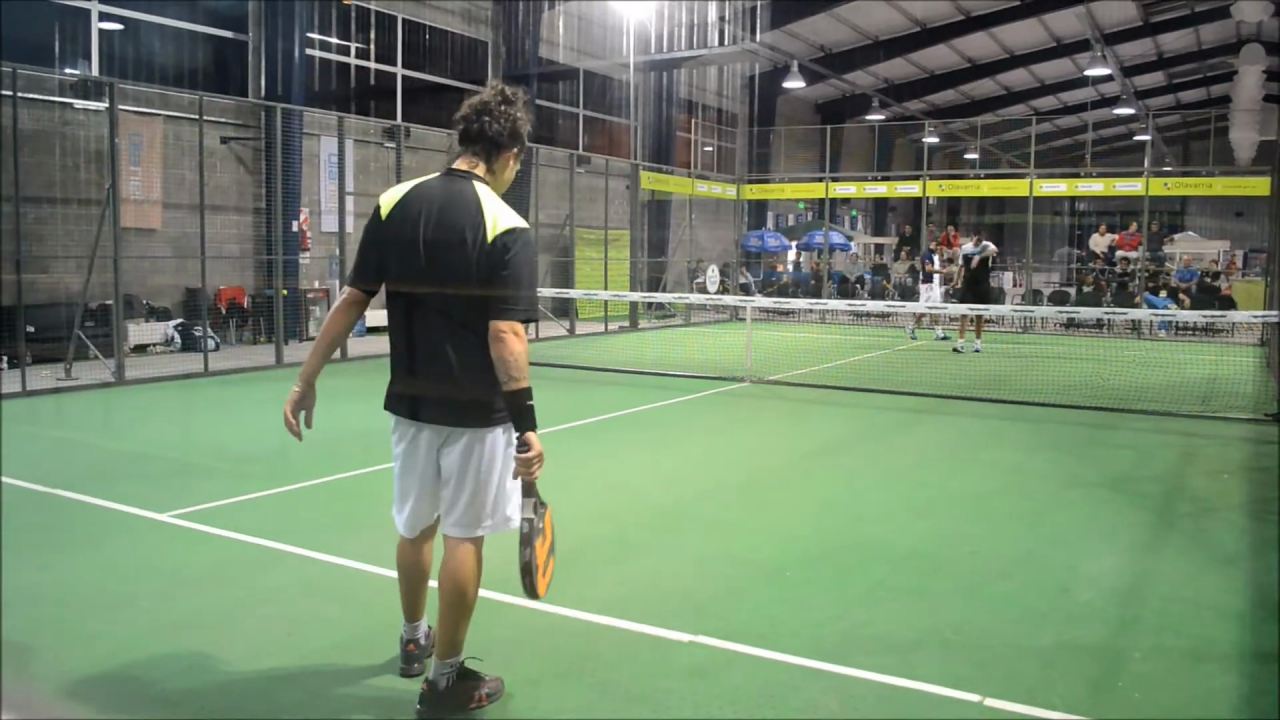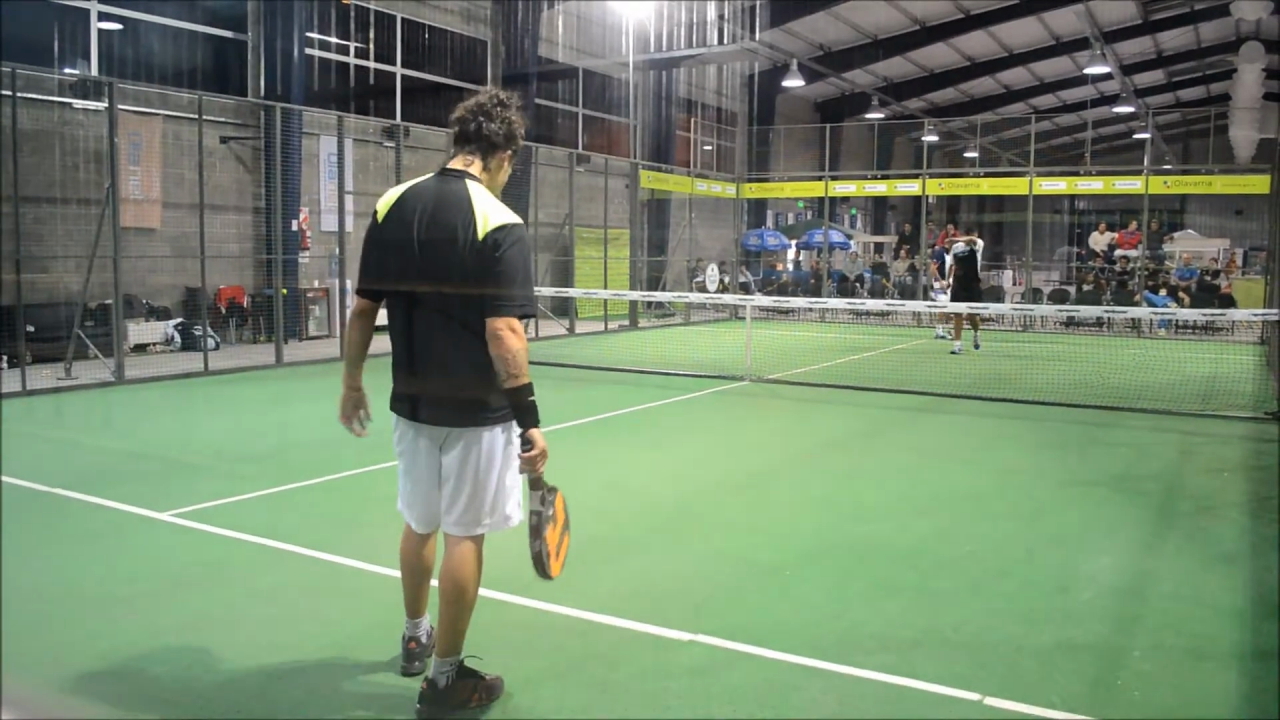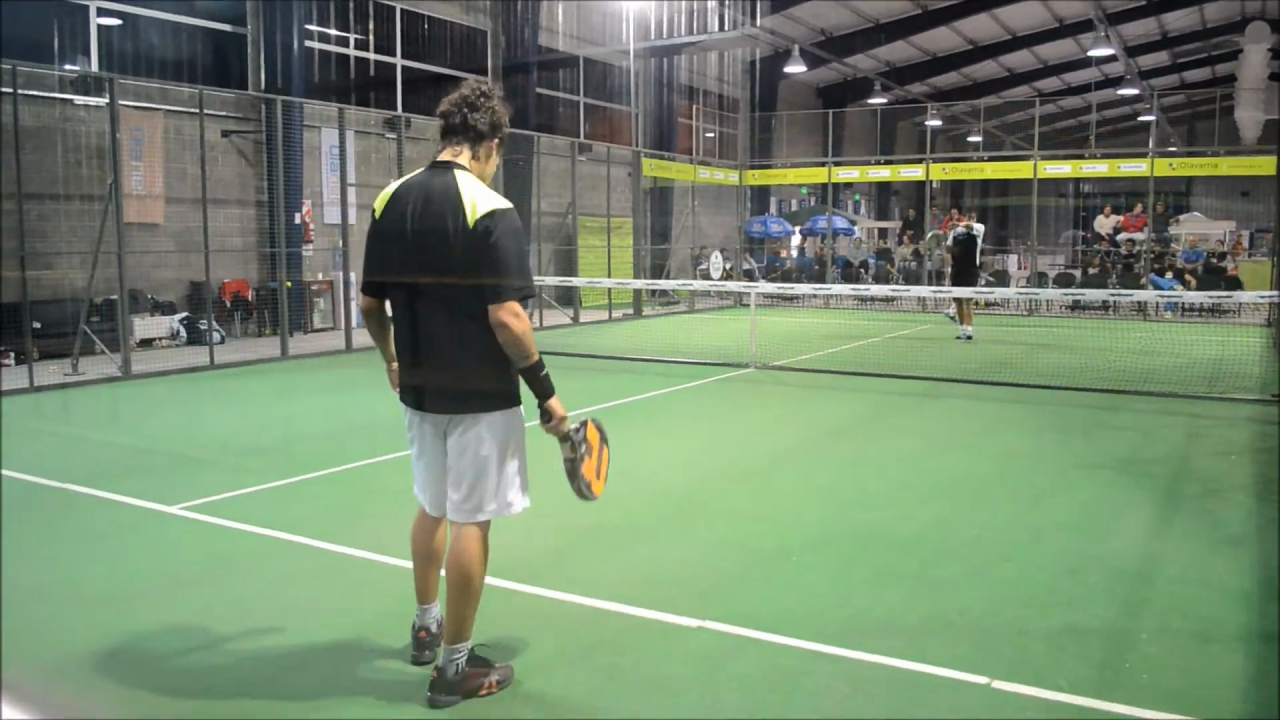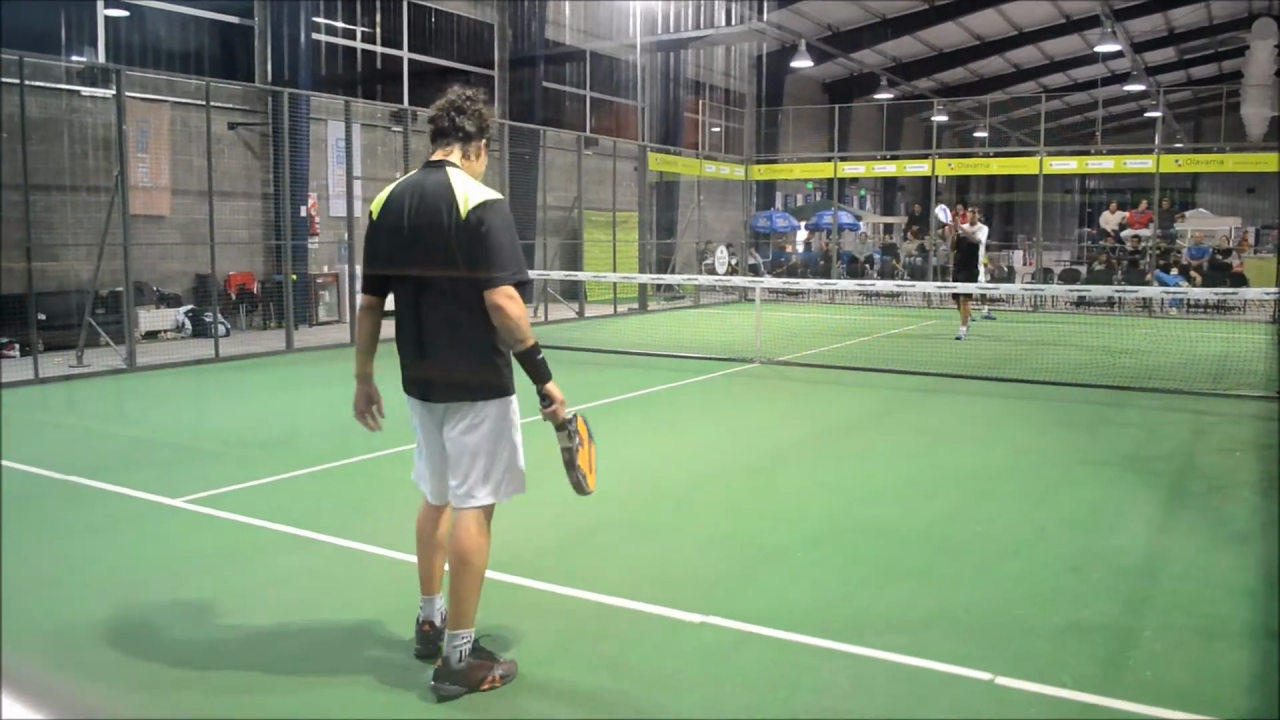
dt=0.3s
person 1, frame 1
left shoulder: (394, 204)
right shoulder: (506, 227)
left elbow: (351, 301)
right elbow: (505, 335)
left wrist: (306, 381)
right wrist: (528, 424)
left hip: (410, 401)
right hip: (476, 410)
left knee: (414, 525)
right knee: (463, 536)
left ankle: (412, 638)
person 1, frame 2
left shoulder: (392, 205)
right shoulder: (499, 223)
left elbow: (362, 308)
right elbow: (502, 333)
left wrist: (351, 384)
right wrist: (531, 421)
left hip: (412, 401)
right hip: (476, 409)
left knee: (419, 522)
right knee: (463, 534)
left ankle: (415, 638)
person 1, frame 3
left shoulder: (389, 201)
right shoulder: (491, 210)
left elbow: (369, 303)
right elbow: (506, 317)
left wrist: (392, 358)
right wrist: (546, 393)
left hip: (420, 389)
right hip: (480, 396)
left knee: (431, 507)
right knee: (469, 521)
left ankle: (425, 626)
right ankle: (455, 665)
person 1, frame 4
left shoulder: (386, 202)
right shoulder: (482, 203)
left elbow: (369, 304)
right elbow: (501, 302)
left wrist: (363, 379)
right wrist: (543, 377)
left hip: (421, 381)
right hip: (477, 383)
left knee: (435, 497)
right knee: (472, 508)
left ankle: (430, 621)
right ankle: (458, 657)
